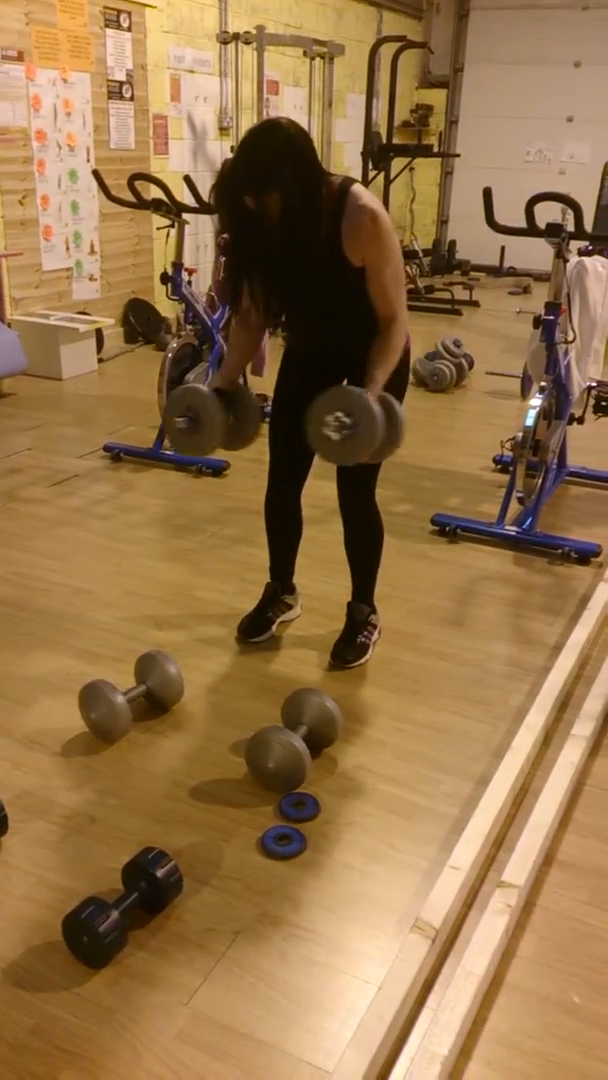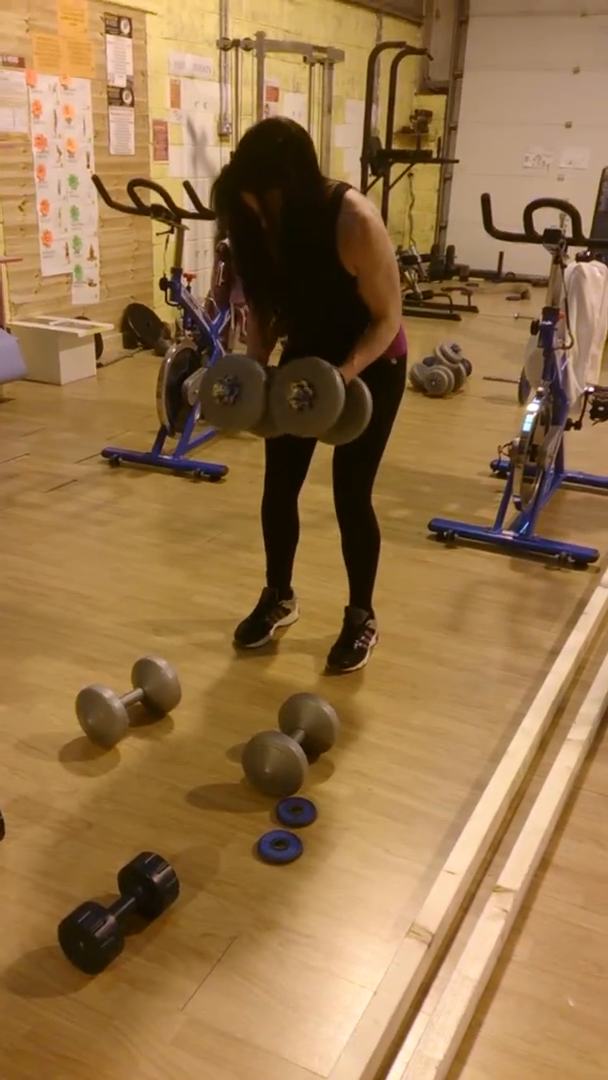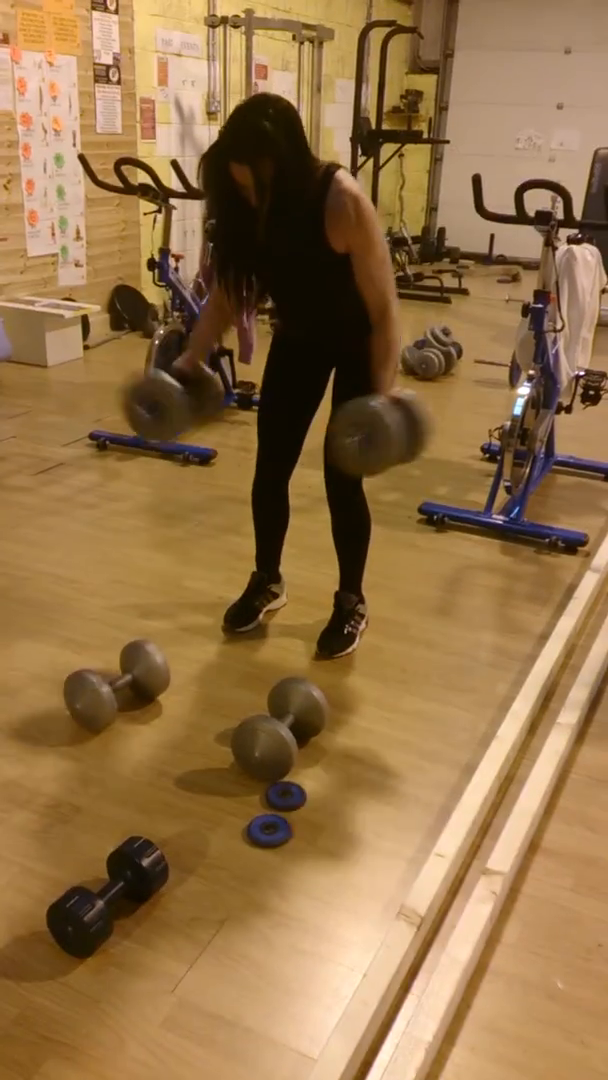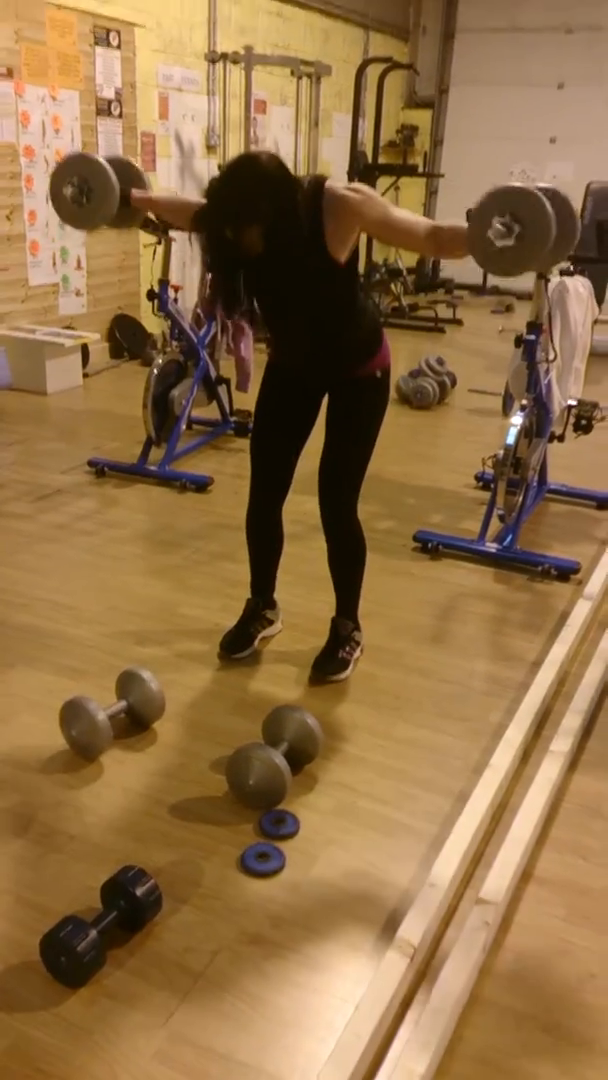
dt=0.4s
person 1, frame 1
left shoulder: (362, 217)
right shoulder: (260, 221)
left elbow: (393, 319)
right elbow: (252, 312)
left wrist: (370, 395)
right wrist: (225, 381)
left hip: (370, 358)
right hip: (307, 355)
left knee: (354, 490)
right knee: (282, 480)
left ankle: (363, 611)
right ankle: (280, 592)
person 1, frame 2
left shoulder: (354, 221)
right shoulder: (257, 223)
left elbow: (388, 315)
right elbow: (263, 305)
left wrist: (343, 377)
right wrist: (255, 366)
left hip: (371, 362)
right hip: (304, 354)
left knee: (350, 493)
right knee: (279, 483)
left ankle: (361, 617)
right ankle: (278, 597)
person 1, frame 3
left shoulder: (344, 201)
right shoulder: (244, 207)
left elbow: (383, 305)
right elbow: (228, 289)
left wrist: (385, 391)
right wrist: (190, 363)
left hip: (357, 343)
right hip: (296, 340)
left knee: (342, 475)
right knee: (271, 467)
left ankle: (351, 601)
right ankle: (266, 581)
person 1, frame 4
left shoulder: (340, 205)
right shoulder: (243, 219)
left elbow: (430, 236)
right elbow: (196, 215)
right wrist: (136, 200)
left hip: (357, 368)
right hip: (290, 364)
left knee: (336, 502)
right knee: (264, 493)
left ankle: (347, 627)
right ankle: (261, 606)
